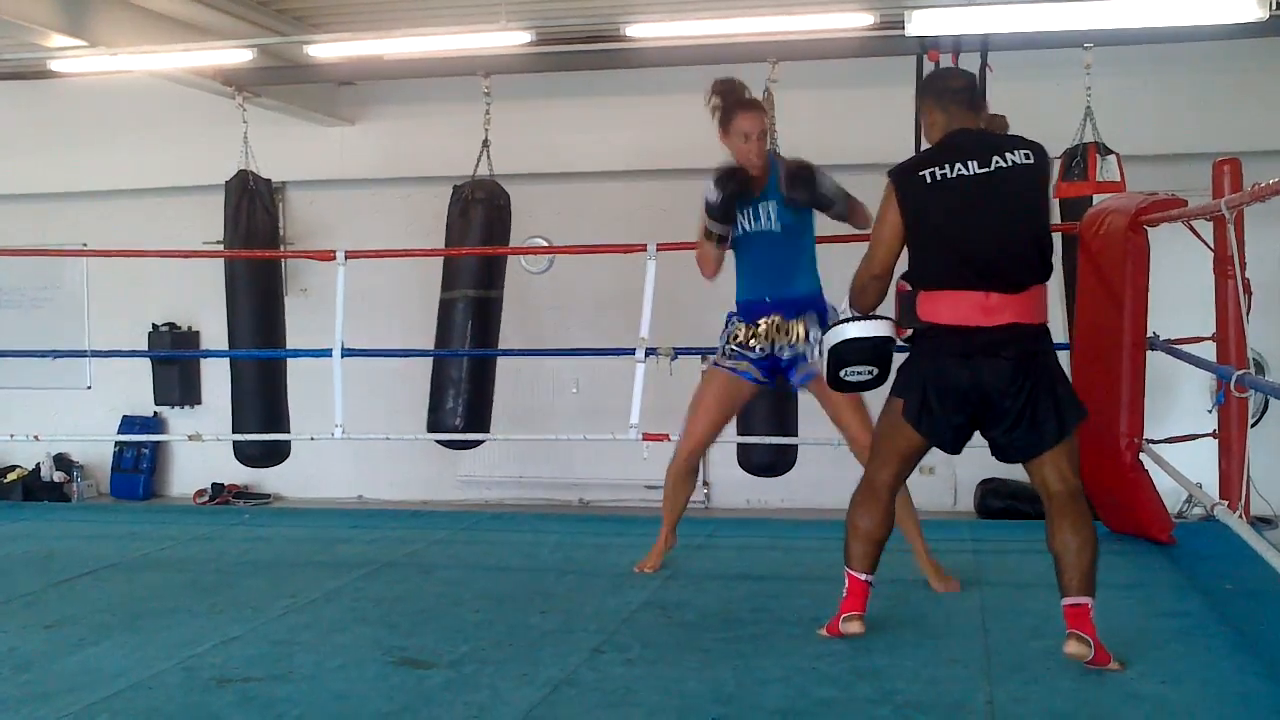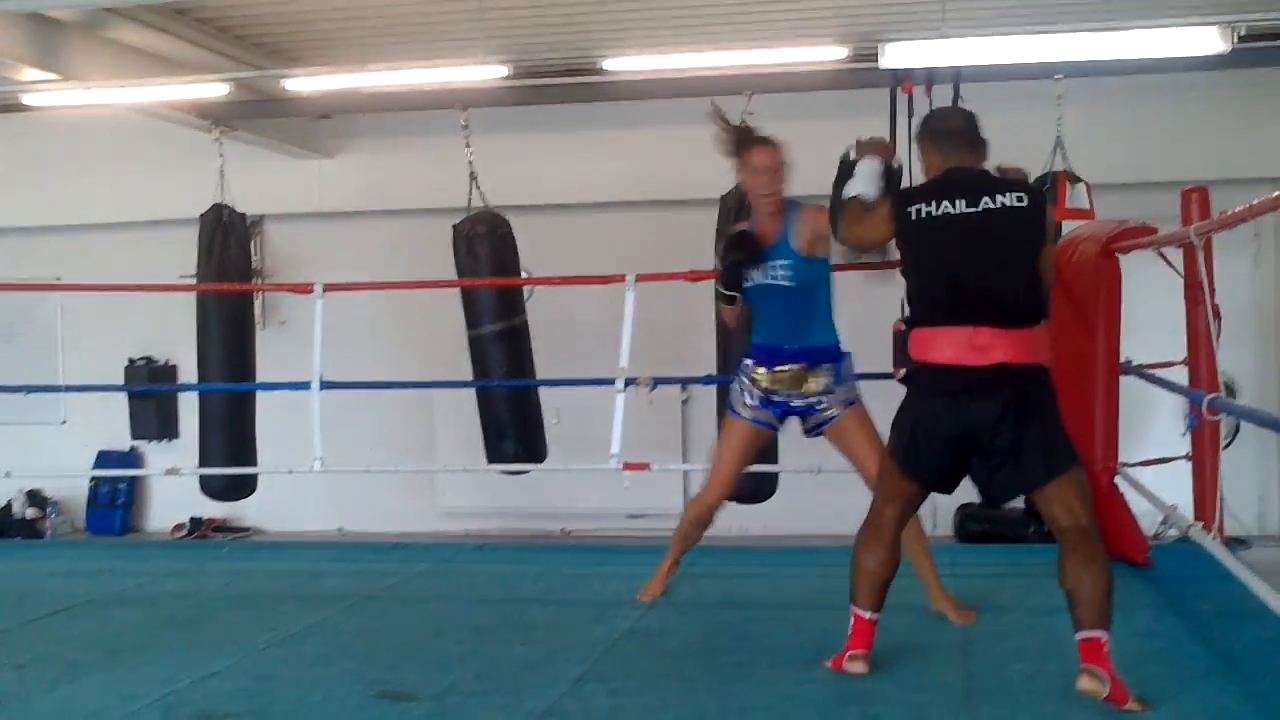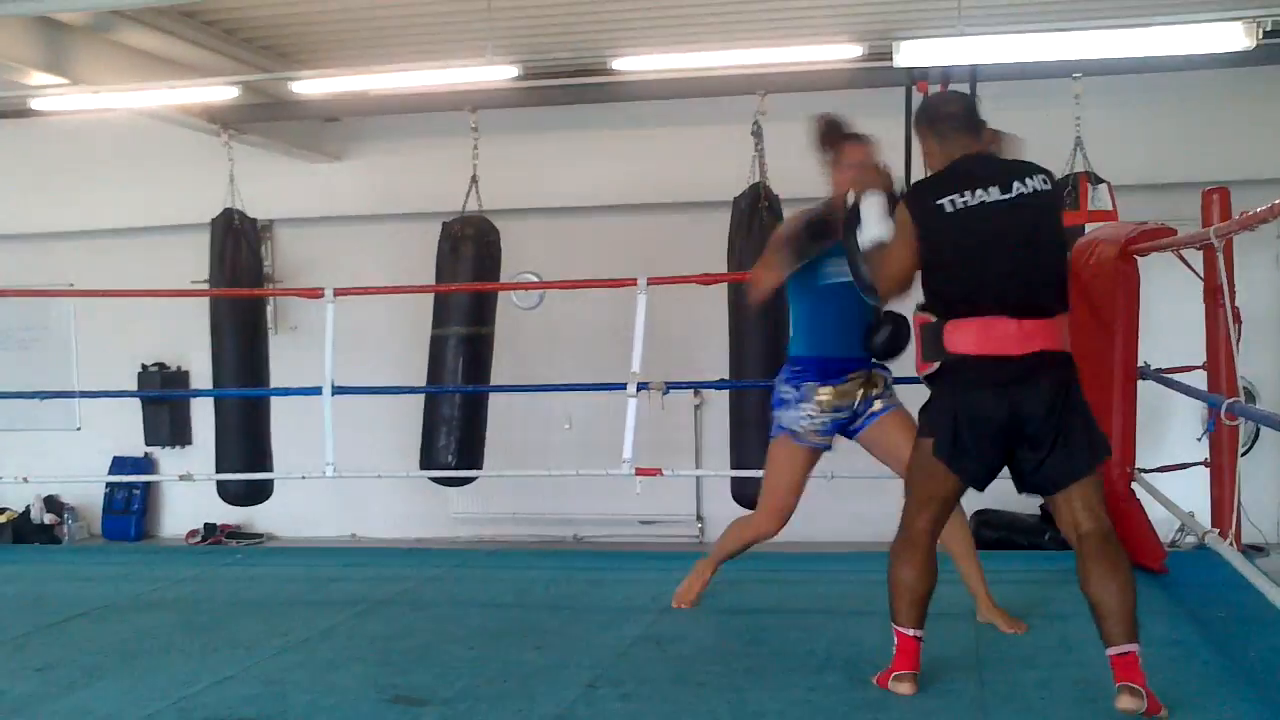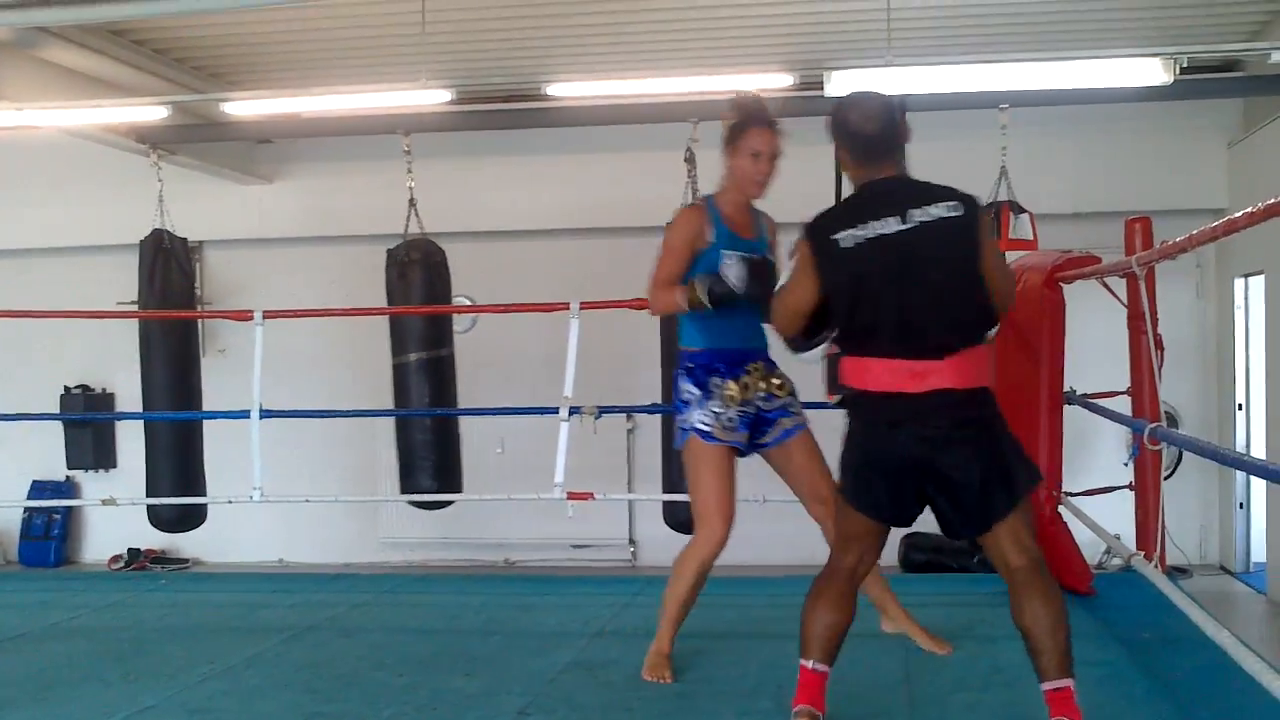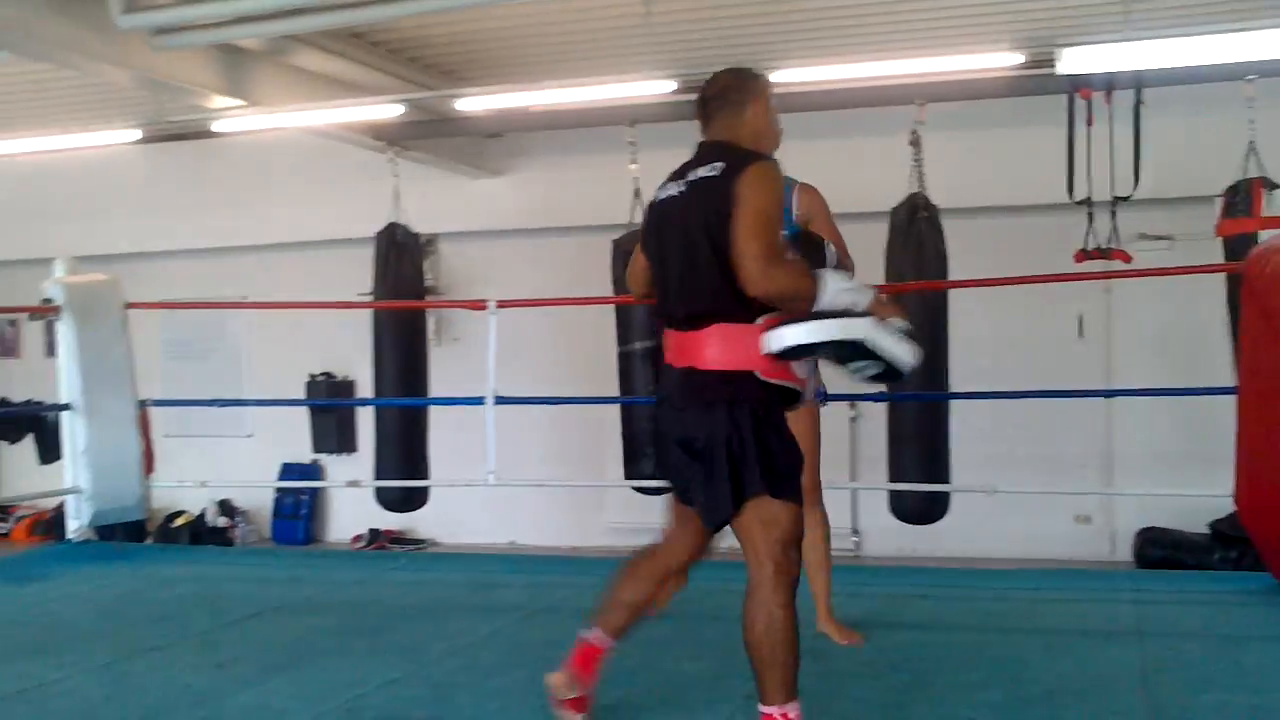
dt=1s
person 1, frame 1
left shoulder: (909, 178)
right shoulder: (1032, 156)
left elbow: (873, 274)
left wrist: (857, 320)
left hip: (940, 352)
right hip: (1019, 350)
left knee: (880, 479)
right knee: (1062, 491)
left ankle: (852, 607)
right ankle: (1081, 627)
person 1, frame 2
left shoulder: (910, 205)
right shoulder: (1028, 200)
left elbow: (853, 232)
left wrist: (868, 166)
left hip: (937, 392)
right hip: (1015, 390)
left knee: (886, 516)
right knee: (1077, 526)
left ankle: (858, 645)
right ankle: (1095, 664)
person 1, frame 3
left shoulder: (923, 200)
right shoulder: (1041, 180)
left elbow: (885, 282)
left hip: (968, 384)
right hip: (1046, 378)
left knee: (918, 524)
right knee: (1091, 531)
left ankle: (903, 664)
person 1, frame 4
left shoulder: (826, 234)
right shoulder: (963, 211)
left elbow: (786, 319)
right elbow: (1001, 301)
left hip: (879, 424)
right hip: (961, 414)
left knee: (847, 564)
right knee: (1022, 562)
person 1, frame 5
left shoulder: (669, 191)
right shoulder: (753, 173)
left elbow: (641, 284)
right elbow: (762, 278)
right wrist: (852, 294)
left hip: (687, 391)
right hip: (732, 397)
left knee: (681, 545)
right knee: (775, 560)
person 2, frame 1
left shoulder: (793, 174)
right shoulder: (723, 188)
left elbow: (863, 219)
right elbow: (709, 269)
left wrist: (825, 192)
right wrist: (716, 213)
left hip: (805, 327)
right hip: (748, 327)
left knee: (867, 444)
right knee: (690, 443)
left ankle: (923, 557)
right ankle: (664, 542)
person 2, frame 2
left shoulder: (813, 219)
right shoulder: (743, 234)
right elbow: (731, 319)
right wrist: (729, 281)
left hip: (822, 374)
right hip: (762, 374)
right knee: (716, 491)
left ankle: (937, 592)
right ankle: (667, 566)
person 2, frame 3
left shoulder: (868, 228)
right shoulder: (801, 226)
right elbow: (758, 286)
right wrist: (803, 247)
left hip: (865, 384)
right hip: (806, 391)
right knee: (769, 521)
left ankle: (984, 602)
right ankle: (706, 567)
person 2, frame 4
left shoulder: (764, 225)
right shoulder: (693, 220)
right elbow: (658, 297)
right wrist: (710, 289)
left hip: (760, 379)
right hip: (706, 383)
left knee: (831, 506)
right knee: (714, 535)
left ankle: (893, 613)
right ankle: (661, 642)
person 2, frame 5
left shoulder: (801, 198)
left elbow: (843, 268)
left wrist: (820, 254)
left knee: (805, 486)
left ankle: (826, 613)
right ankle: (675, 575)
